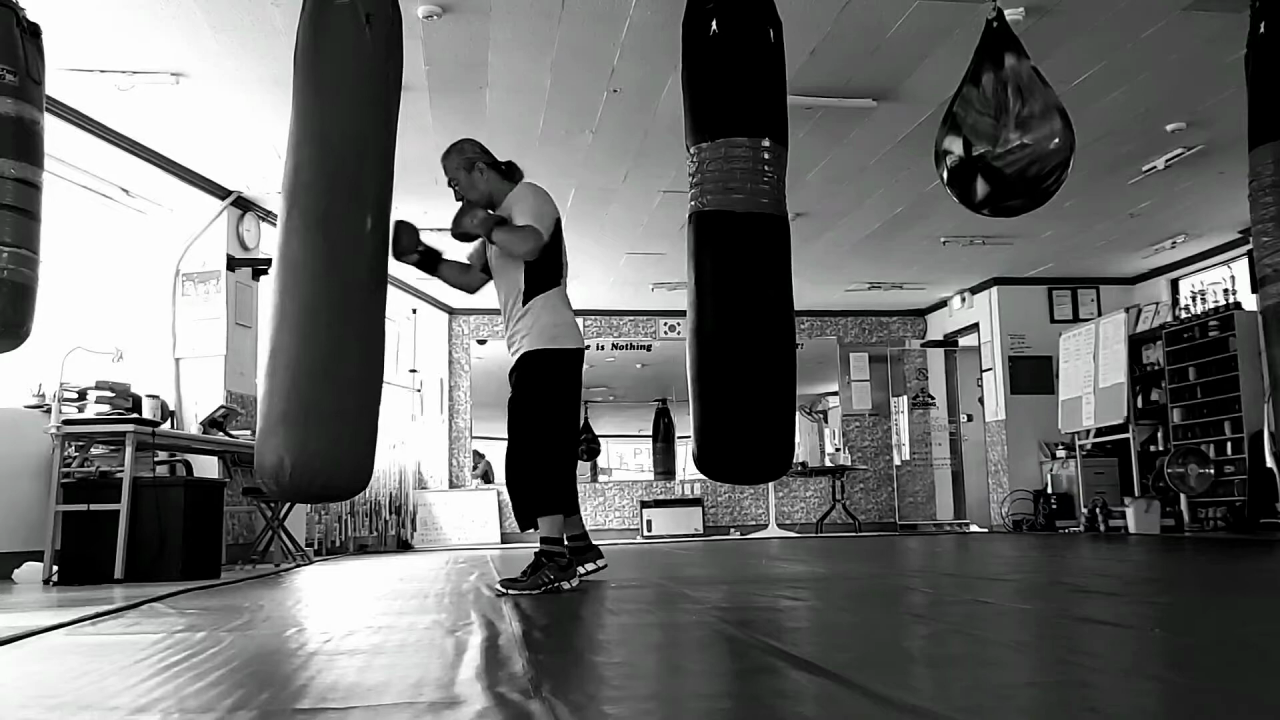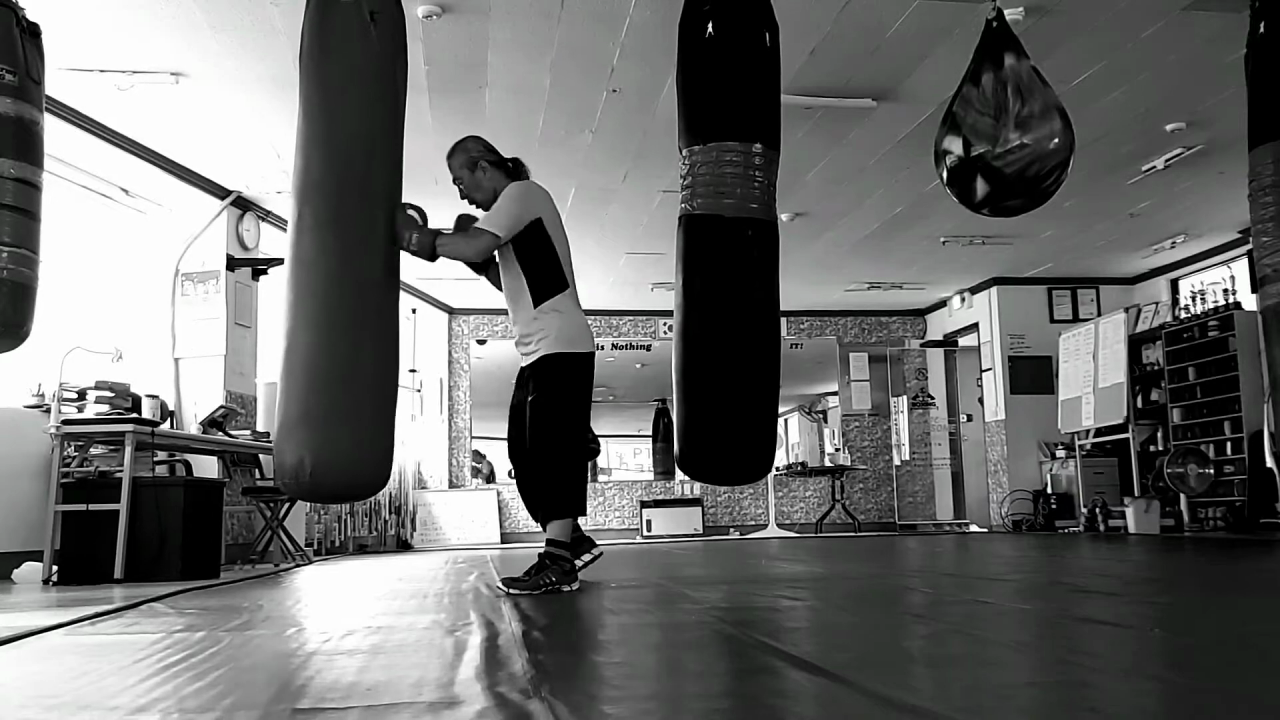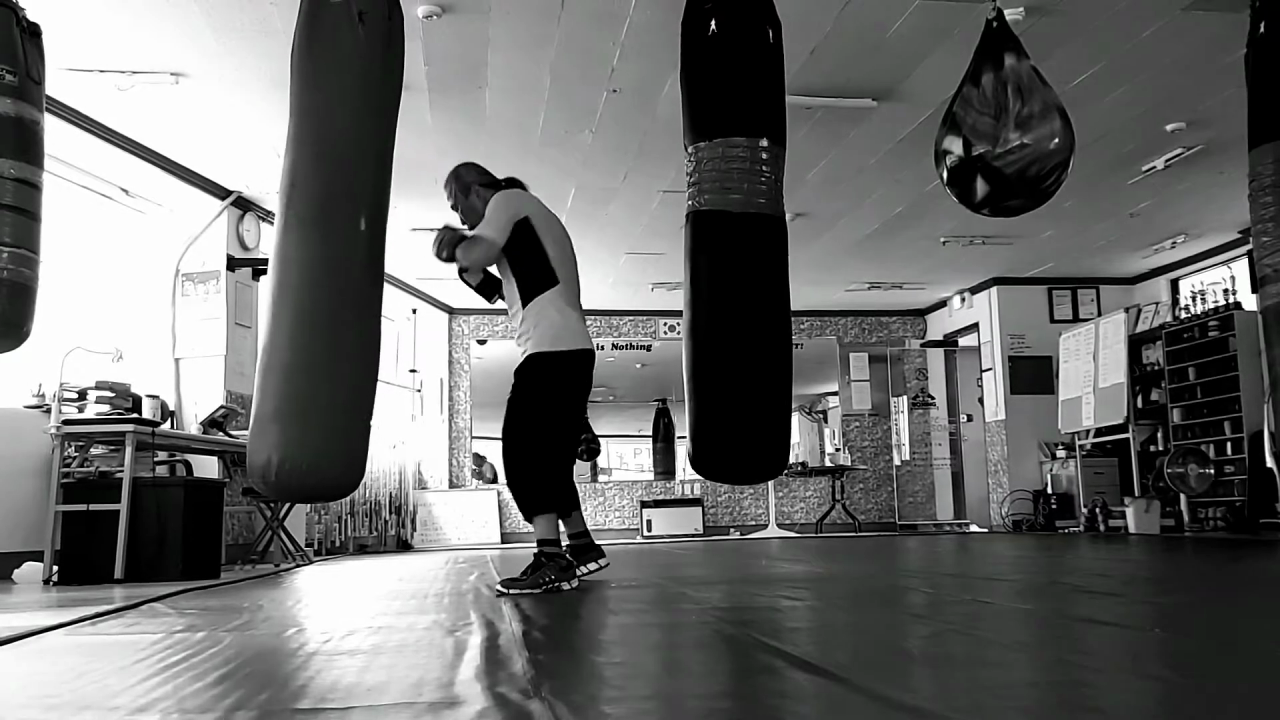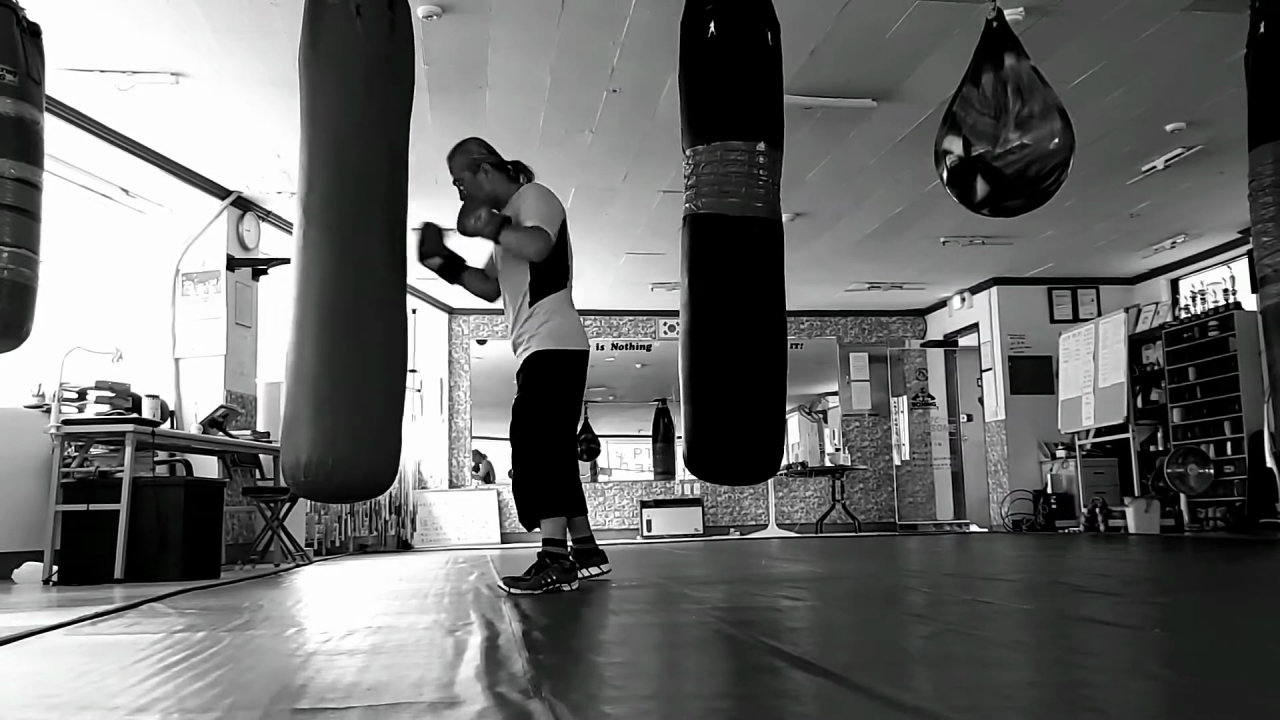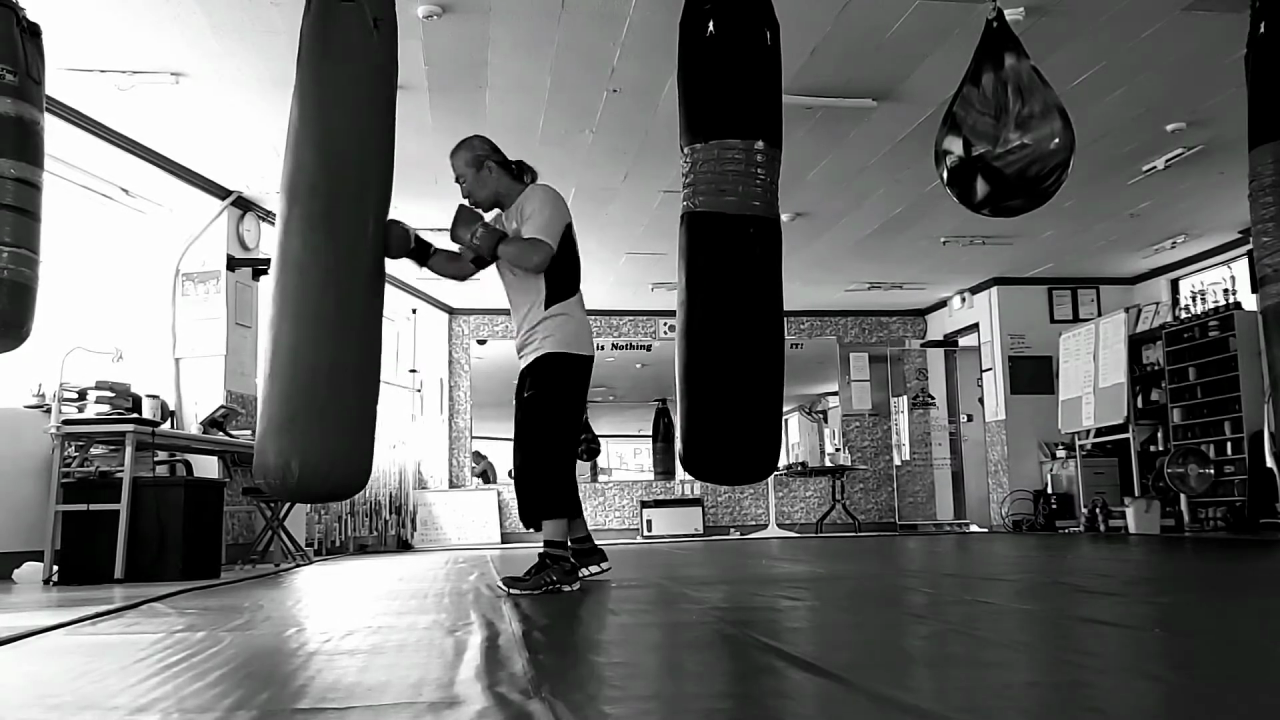
dt=1s
person 1, frame 1
left shoulder: (529, 196)
right shoulder: (499, 217)
left elbow: (528, 248)
right elbow: (469, 279)
left wrist: (485, 228)
right wrist: (423, 257)
left hip: (548, 345)
right hip: (536, 348)
left knee: (534, 449)
right knee: (546, 450)
left ankle: (552, 558)
right ankle: (576, 548)
person 1, frame 2
left shoulder: (522, 193)
right shoulder: (512, 207)
left elbow: (476, 246)
right elbow: (511, 280)
left wrist: (429, 241)
right wrist: (458, 251)
left hip: (558, 348)
right hip: (541, 351)
left knee: (549, 449)
right knee: (529, 449)
left ankle: (556, 561)
right ankle: (572, 542)
person 1, frame 3
left shoulder: (507, 200)
right shoulder: (532, 217)
left elbow: (475, 258)
left wrist: (455, 246)
right wrist: (489, 285)
left hip: (551, 350)
right hip: (566, 350)
left knee: (526, 447)
right knee: (550, 452)
left ankle: (552, 559)
right ankle: (582, 547)
person 1, frame 4
left shoulder: (534, 196)
right shoulder: (506, 218)
left elbow: (535, 248)
right elbow: (492, 287)
left wrist: (490, 226)
right wrist: (444, 261)
left hip: (552, 347)
right hip: (548, 349)
left knee: (537, 448)
right knee: (552, 451)
left ankle: (554, 560)
right ankle: (585, 550)
person 1, frame 5
left shoulder: (541, 198)
right shoulder: (508, 217)
left elbow: (537, 259)
right elbow: (462, 268)
left wrist: (491, 243)
right wrist: (413, 248)
left hip: (559, 347)
right hip: (543, 351)
left knee: (541, 451)
right knee: (547, 452)
left ankle: (556, 560)
right ankle: (582, 550)
